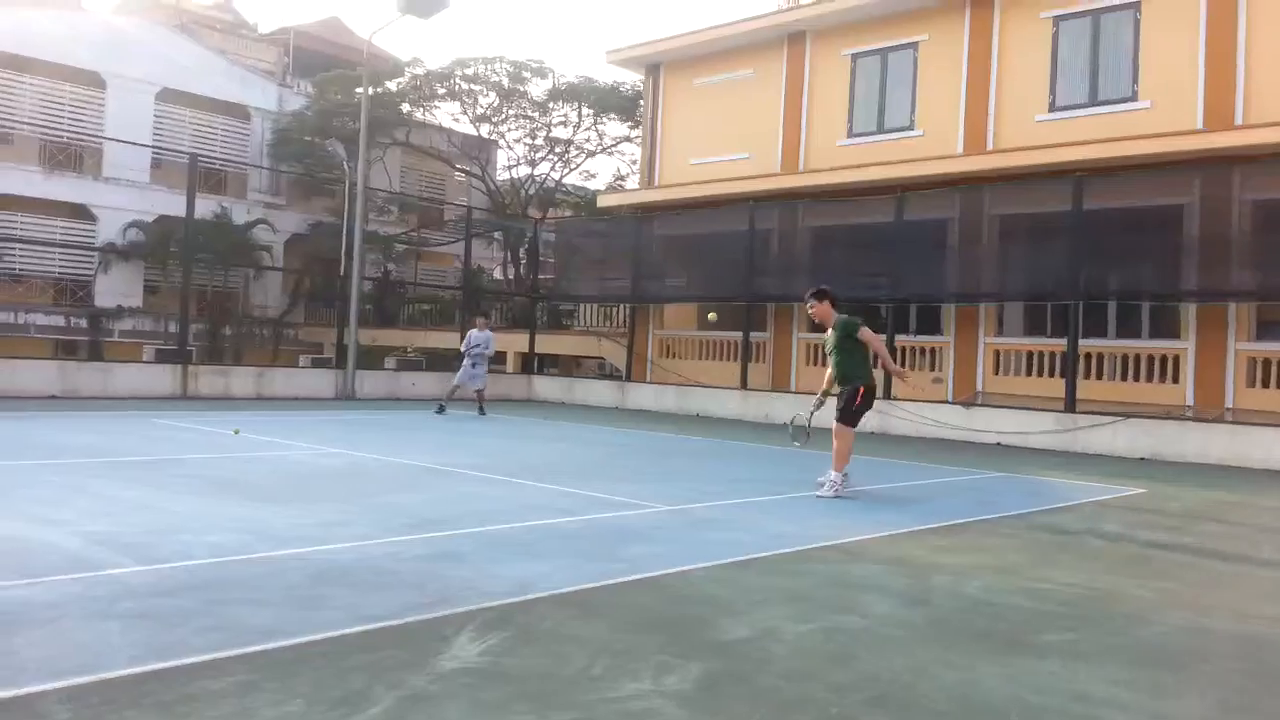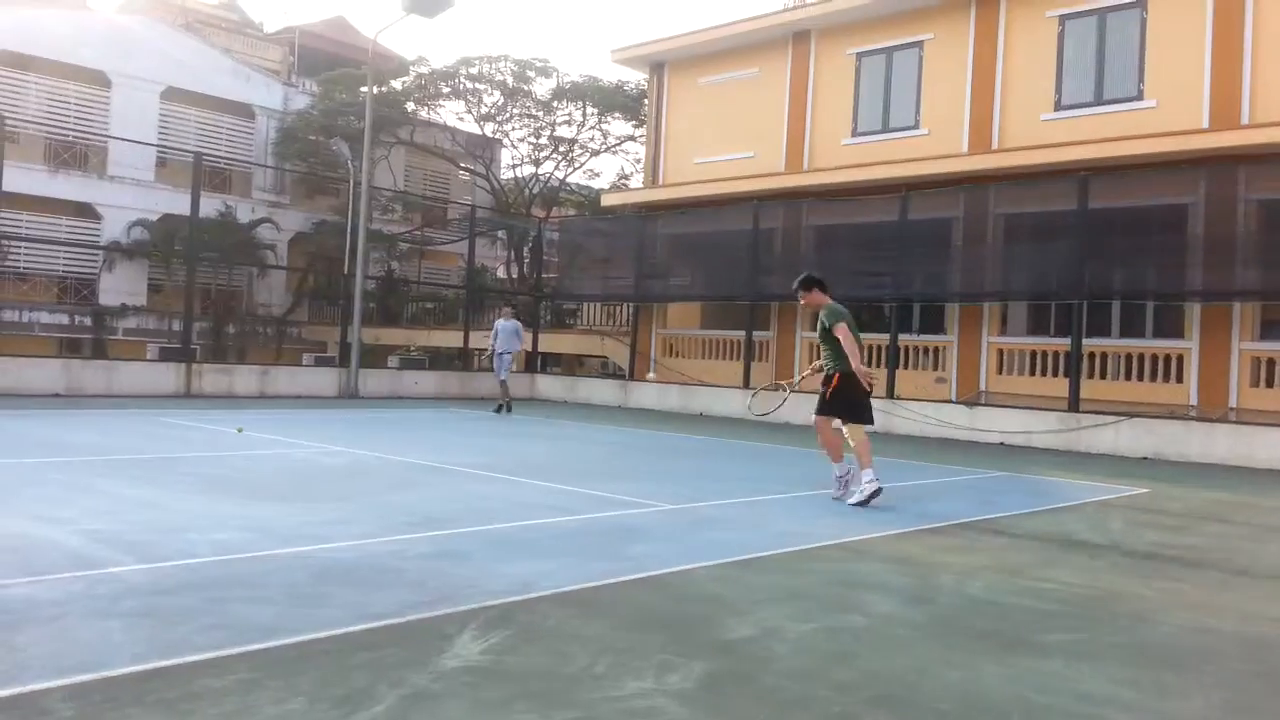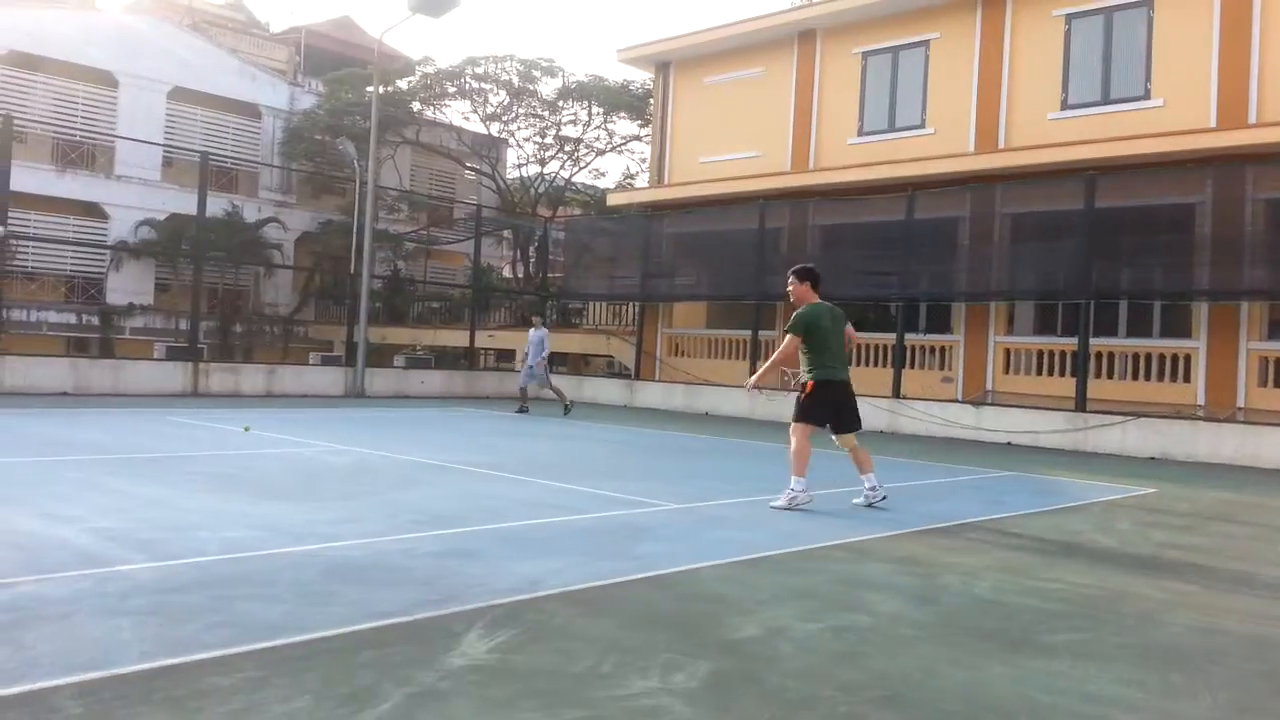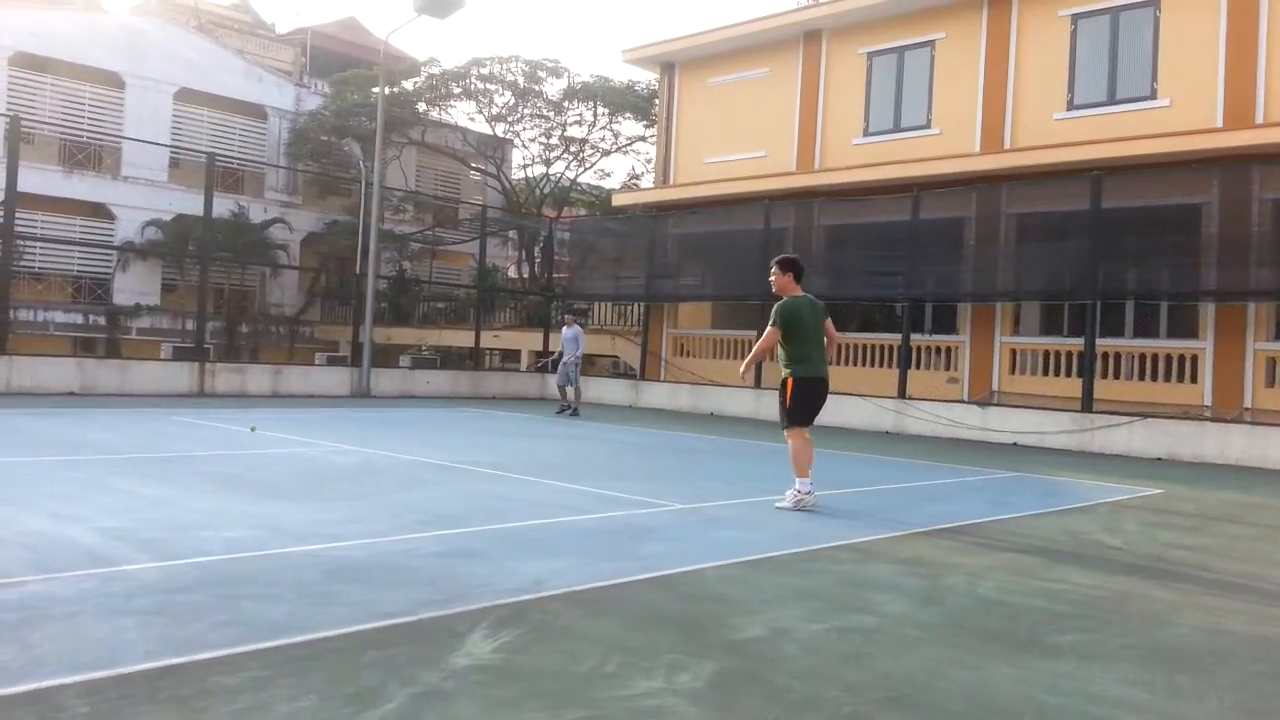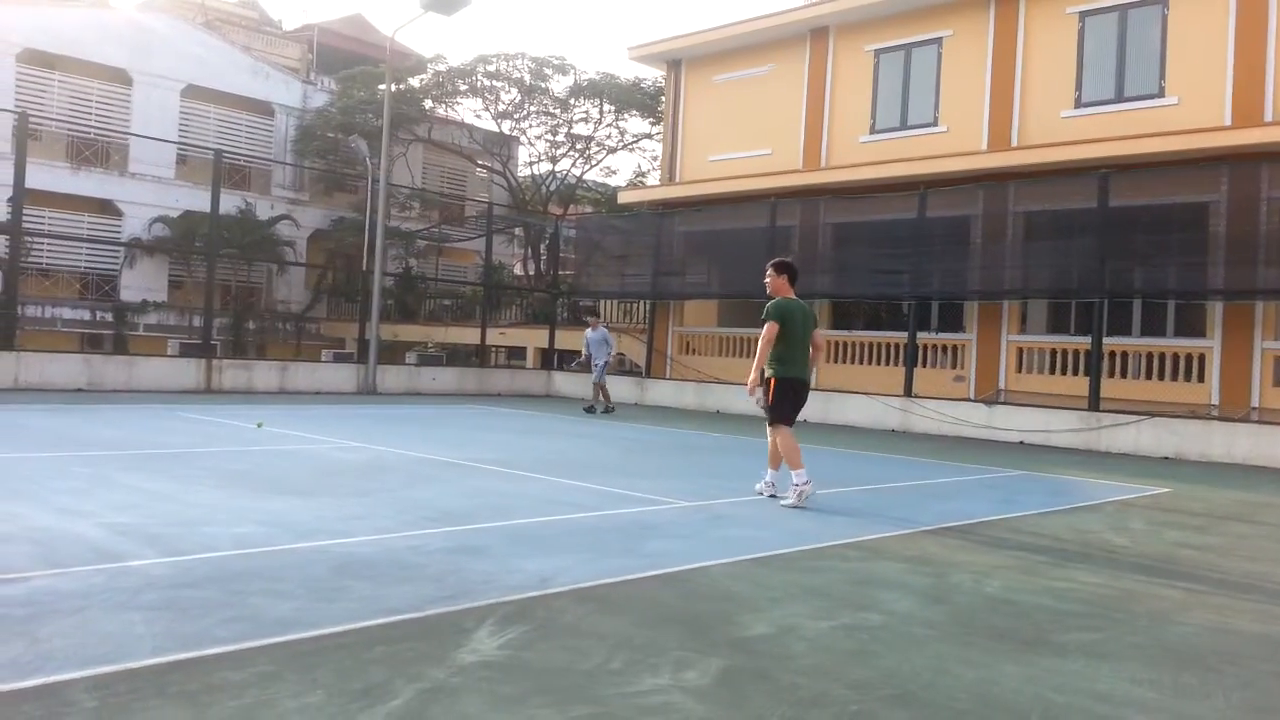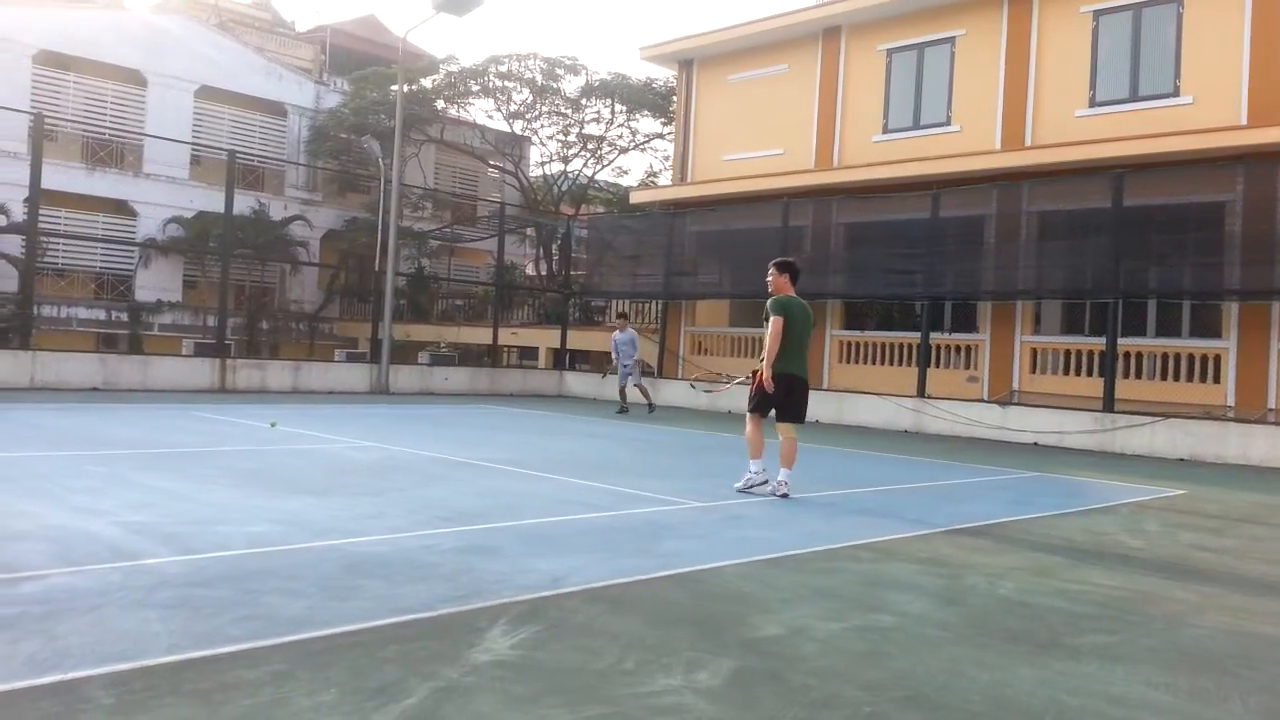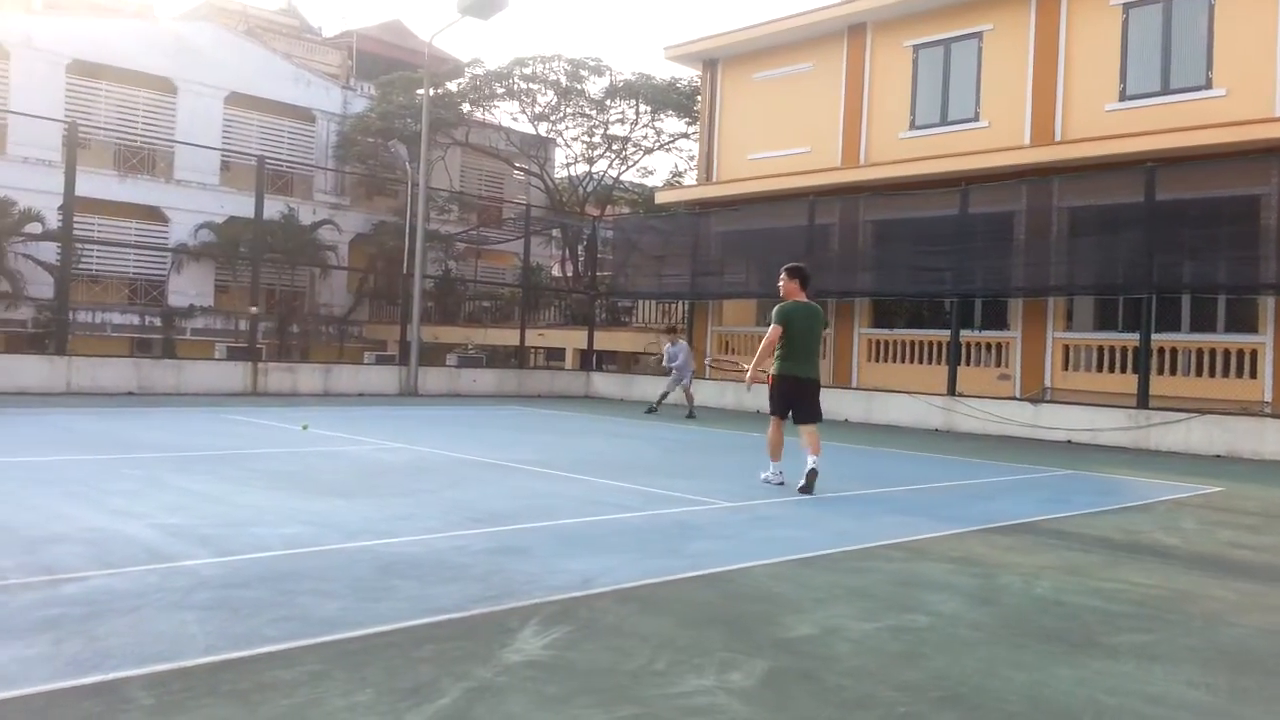
dt=0.3s
person 1, frame 1
left shoulder: (845, 322)
right shoulder: (829, 334)
left elbow: (874, 340)
left wrist: (891, 367)
right wrist: (823, 393)
left hip: (860, 387)
right hip: (846, 388)
left knee: (841, 429)
right knee: (841, 431)
left ankle: (836, 481)
right ankle: (837, 474)
person 1, frame 2
left shoulder: (829, 312)
right shoulder: (835, 312)
left elbow: (845, 337)
left wrist: (857, 366)
right wrist: (818, 366)
left hip: (843, 376)
right hip: (855, 378)
left knee: (821, 422)
right knee: (854, 430)
left ankle: (841, 471)
right ankle: (870, 482)
person 1, frame 3
left shoulder: (802, 315)
right shoulder: (835, 311)
left elbow: (786, 351)
right elbow: (852, 338)
left wrist: (760, 375)
left hip: (819, 381)
right hip: (842, 382)
left knee: (799, 430)
right knee: (847, 438)
left ankle: (798, 491)
right ankle: (873, 489)
person 1, frame 4
left shoulder: (784, 307)
right shoulder: (816, 304)
left elbow: (766, 344)
right elbow: (832, 336)
left wrist: (746, 364)
left hip: (798, 378)
right hip: (820, 378)
left knee: (794, 433)
right knee: (801, 431)
left ankle: (803, 491)
right ankle: (804, 485)
person 1, frame 5
left shoulder: (775, 306)
right shoulder: (807, 310)
left elbow: (767, 339)
right elbow: (817, 346)
left wrist: (755, 371)
left hip: (780, 377)
right hip: (801, 379)
left knee: (782, 430)
right knee: (778, 429)
left ankle: (802, 482)
right ankle: (771, 482)
person 1, frame 6
left shoulder: (776, 303)
right shoulder: (806, 309)
left elbow: (775, 332)
left wrist: (767, 365)
left hip: (776, 373)
right hip: (800, 376)
left knee: (754, 419)
right knee: (787, 429)
left ankle: (756, 472)
right ankle: (782, 481)
person 1, frame 7
left shoulder: (783, 310)
right shoulder: (819, 313)
left elbow: (770, 340)
left wrist: (752, 369)
left hip: (783, 374)
right hip: (811, 377)
left knee: (777, 422)
right knee: (809, 427)
left ankle: (775, 472)
right ankle: (811, 465)
